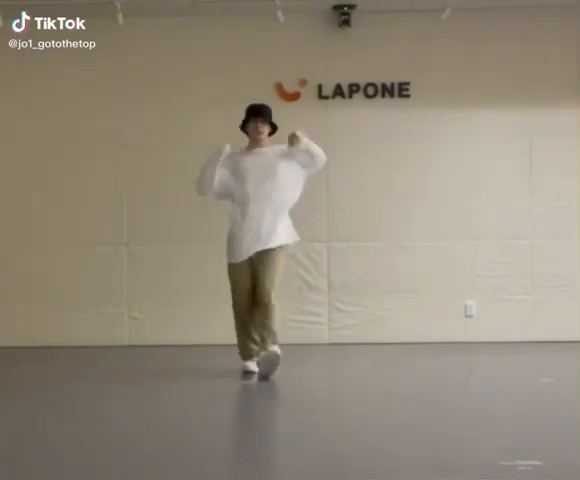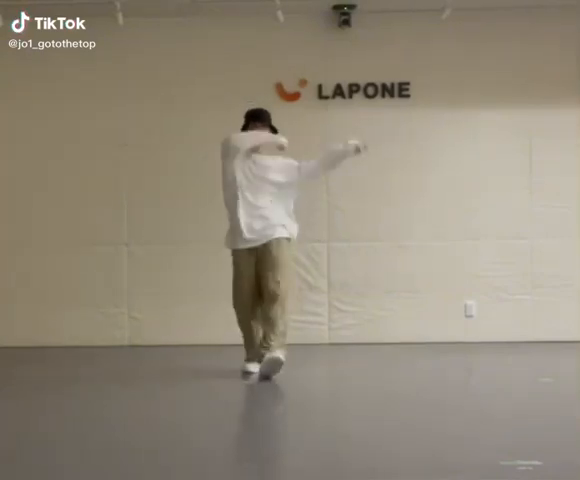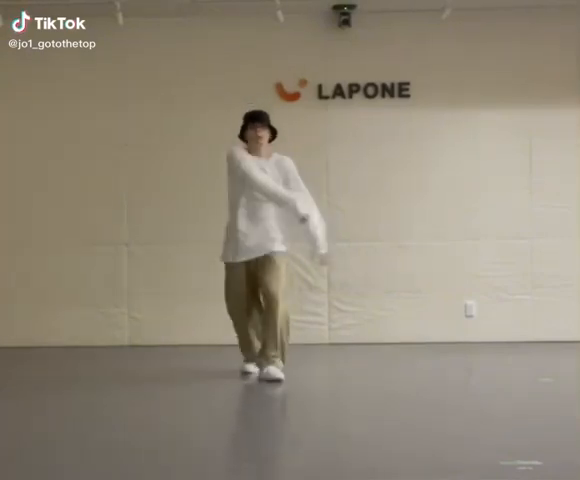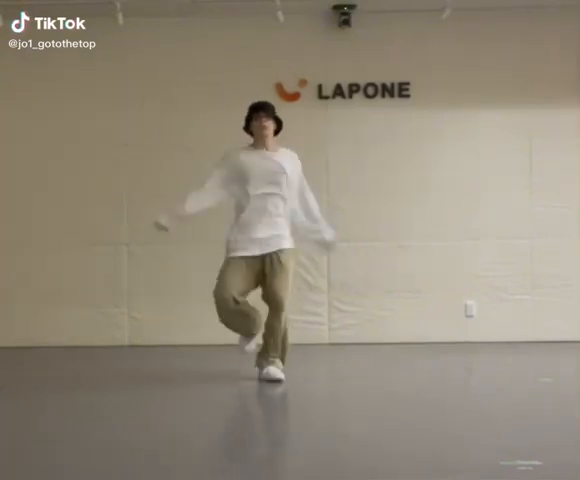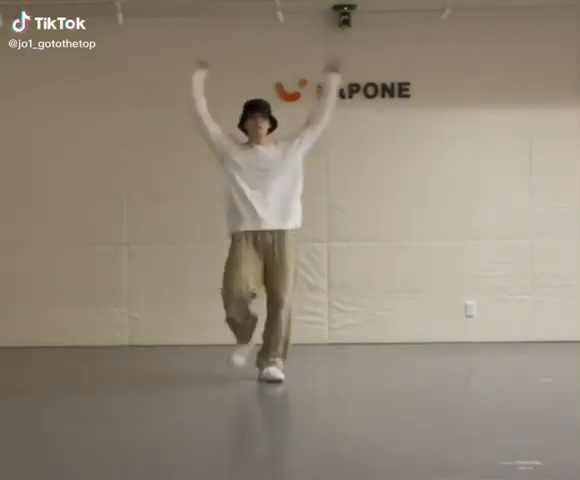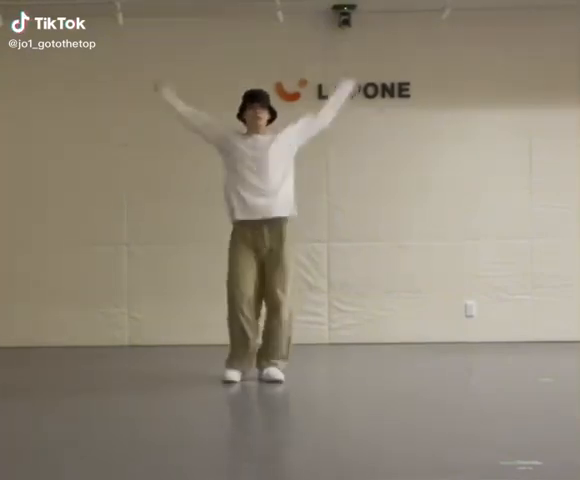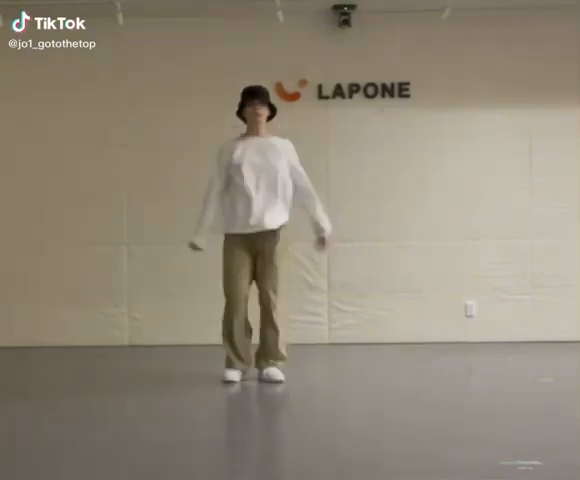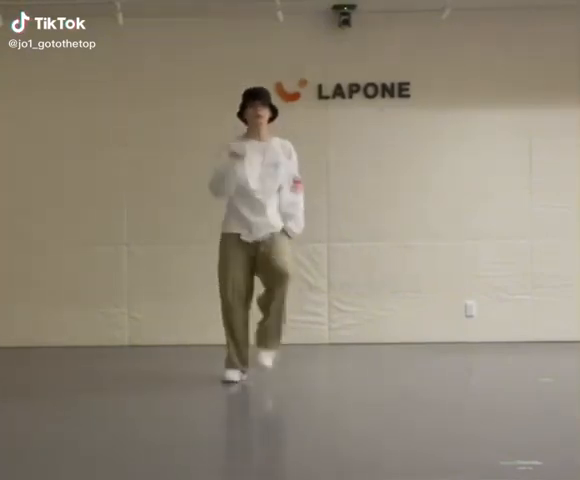
dt=0.2s
person 1, frame 1
left shoulder: (285, 154)
right shoulder: (233, 160)
left elbow: (318, 160)
right elbow: (204, 188)
left wrist: (302, 142)
right wrist: (221, 156)
left hip: (272, 239)
right hip: (240, 242)
left knee: (266, 297)
right knee: (243, 303)
left ankle: (267, 348)
right ankle: (251, 354)
person 1, frame 2
left shoulder: (281, 163)
right shoulder: (233, 151)
left elbow: (317, 167)
right elbow: (235, 140)
left wrist: (346, 149)
right wrist: (274, 141)
left hip: (275, 235)
right hip: (243, 239)
left knee: (275, 292)
right knee: (245, 303)
left ankle: (273, 351)
right ankle: (253, 355)
person 1, frame 3
left shoulder: (284, 164)
right shoulder: (236, 156)
left elbow: (306, 203)
right elbow: (258, 182)
left wrist: (319, 240)
right wrist: (294, 203)
left hip: (273, 245)
right hip: (240, 246)
left knee: (273, 300)
right knee: (241, 310)
left ankle: (272, 361)
right ankle: (253, 357)
person 1, frame 4
left shoulder: (290, 159)
right shoulder: (237, 160)
left elbow: (304, 198)
right elbow: (209, 191)
left wrist: (321, 230)
right wrist: (174, 215)
left hip: (280, 242)
right hip: (244, 244)
left knee: (279, 302)
right knee: (226, 299)
left ankle: (270, 362)
right ankle: (251, 329)
person 1, frame 5
left shoulder: (290, 149)
right shoulder: (231, 151)
left elbow: (319, 119)
right elbow: (203, 119)
left wrist: (331, 79)
right wrist: (198, 79)
left hip: (281, 233)
right hip: (246, 233)
left knee: (280, 299)
right knee: (235, 293)
left ankle: (271, 361)
right ankle: (245, 333)
person 1, frame 6
left shoulder: (287, 138)
right shoulder: (230, 141)
left elbow: (319, 118)
right elbow: (197, 119)
left wrist: (342, 91)
right wrist: (169, 96)
left hip: (276, 227)
right hip: (244, 228)
left knee: (278, 298)
right knee: (241, 298)
left ankle: (272, 362)
right ankle: (239, 362)
person 1, frame 7
left shoulder: (284, 147)
right shoulder: (230, 149)
left elbow: (303, 188)
right elbow: (215, 191)
left wrist: (321, 223)
right wrist: (200, 232)
left hip: (272, 231)
right hip: (237, 233)
left knee: (270, 298)
right knee: (236, 300)
left ankle: (270, 362)
right ankle: (237, 362)
person 1, frame 8
left shoulder: (284, 149)
right shoulder: (235, 150)
left elbow: (293, 191)
right elbow: (218, 190)
left wrist: (289, 226)
right wrist: (230, 166)
left hip: (273, 231)
right hip: (235, 233)
left knee: (280, 275)
right knee: (233, 301)
left ankle: (266, 346)
right ankle: (237, 363)
